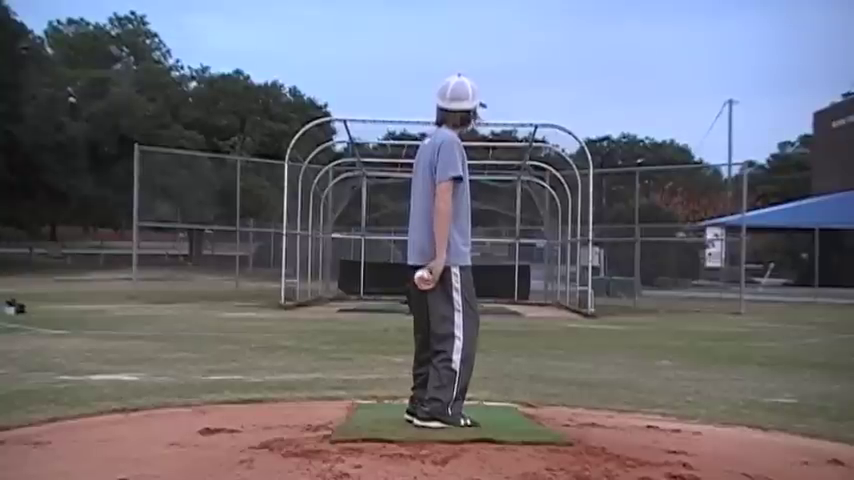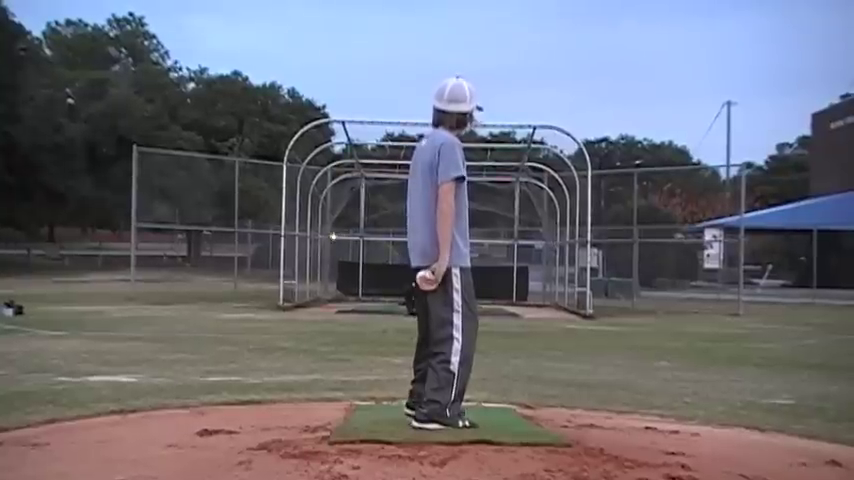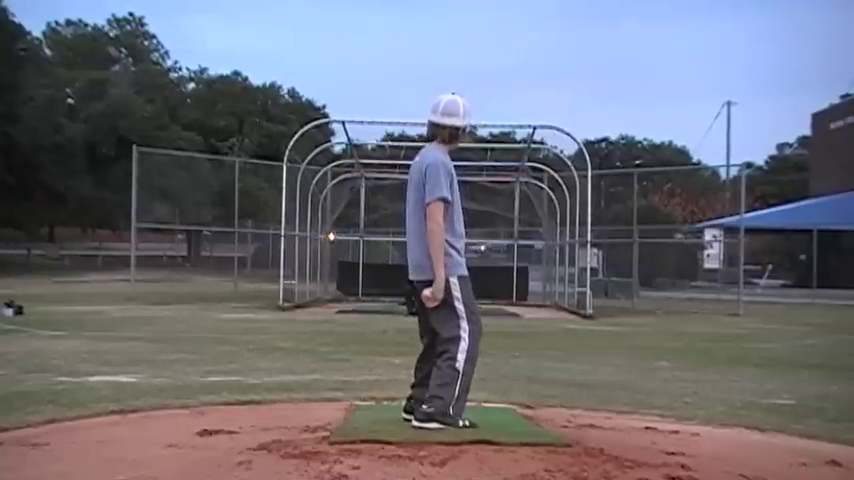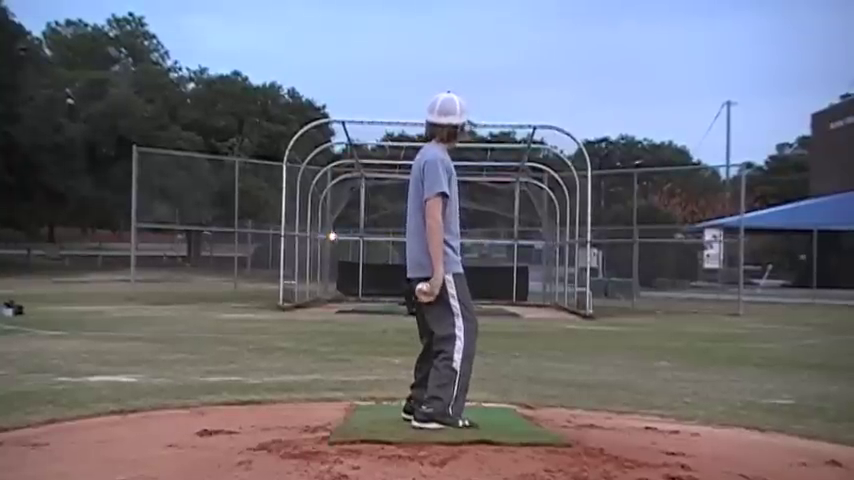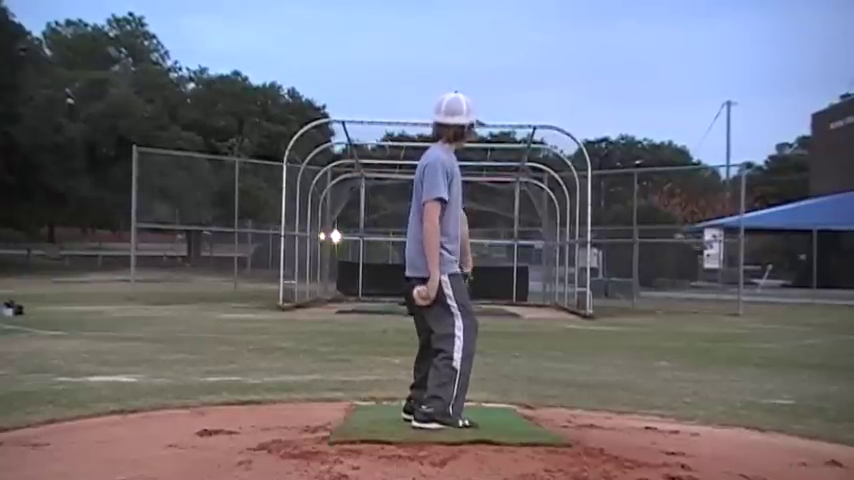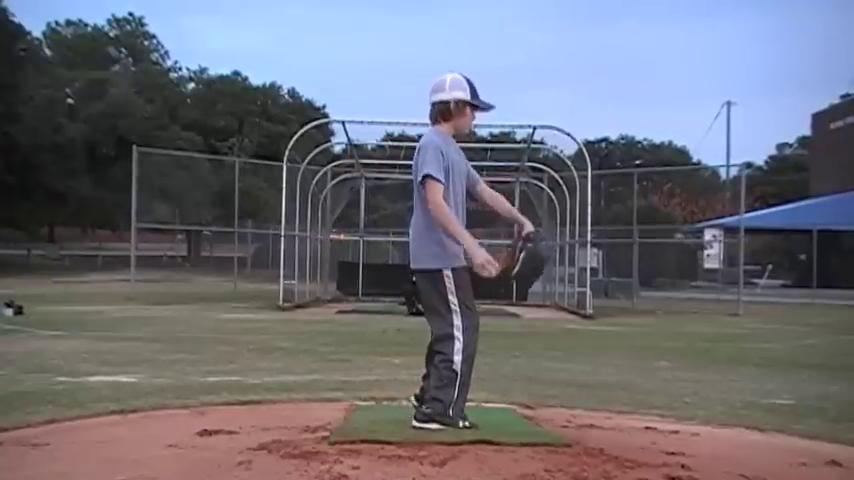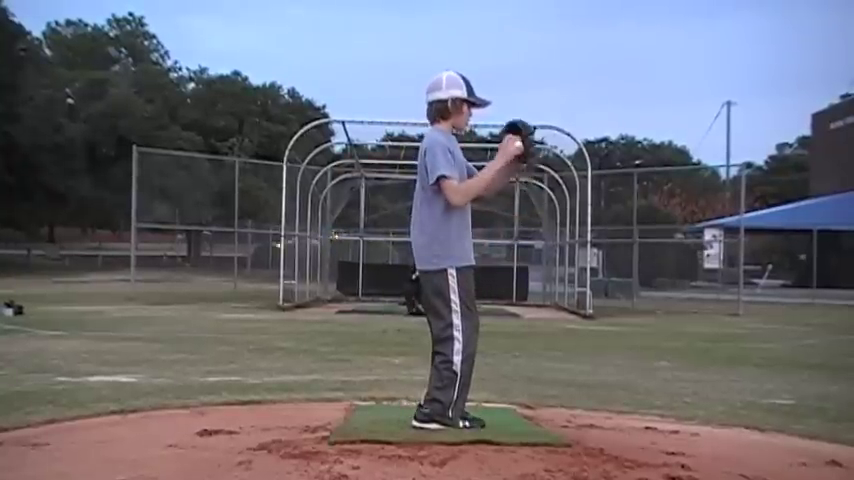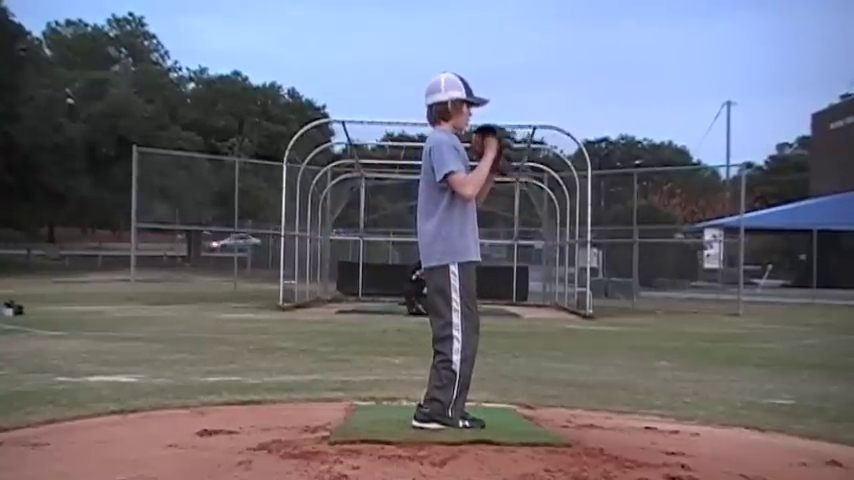
dt=0.5s
person 1, frame 1
left shoulder: (428, 143)
right shoulder: (449, 143)
right elbow: (443, 200)
right wrist: (442, 256)
left hip: (421, 255)
right hip: (447, 256)
left knee: (431, 333)
right knee: (459, 330)
left ankle: (421, 403)
right ankle: (440, 408)
person 1, frame 2
left shoulder: (424, 144)
right shoulder: (448, 144)
right elbow: (446, 201)
right wrist: (445, 256)
left hip: (421, 255)
right hip: (446, 257)
left knee: (434, 331)
right knee: (456, 333)
left ankle: (420, 400)
right ankle: (437, 410)
person 1, frame 3
left shoulder: (423, 159)
right shoulder: (437, 162)
right elbow: (435, 221)
right wrist: (441, 276)
left hip: (423, 268)
right hip: (444, 267)
left knee: (438, 337)
right knee: (463, 334)
left ankle: (419, 402)
right ankle: (438, 409)
person 1, frame 4
left shoulder: (426, 156)
right shoulder: (437, 159)
right elbow: (433, 218)
right wrist: (439, 271)
left hip: (422, 267)
right hip: (440, 266)
left knee: (438, 336)
right knee: (459, 332)
left ankle: (419, 403)
right ankle: (437, 410)
person 1, frame 5
left shoulder: (447, 161)
right shoulder: (438, 162)
left elbow: (457, 215)
right elbow: (430, 222)
left wrist: (467, 259)
right wrist: (435, 274)
left hip: (435, 266)
right hip: (437, 266)
left knee: (436, 335)
right knee: (460, 331)
left ankle: (419, 403)
right ankle: (438, 410)
person 1, frame 6
left shoulder: (453, 150)
right shoulder: (432, 144)
left elbow: (484, 192)
right elbow: (435, 202)
left wrist: (521, 220)
right wrist: (472, 247)
left hip: (438, 257)
right hip: (439, 257)
left knee: (448, 329)
right knee: (460, 329)
left ankle: (429, 396)
right ankle: (438, 411)
person 1, frame 7
left shoulder: (448, 144)
right shoulder: (436, 143)
left elbow: (484, 188)
right elbow: (457, 195)
left wrist: (512, 161)
right wrist: (499, 159)
left hip: (446, 255)
right hip: (445, 257)
left knee: (453, 333)
right knee: (459, 332)
left ankle: (441, 407)
right ankle: (438, 410)
person 1, frame 8
left shoulder: (447, 143)
right shoulder: (441, 142)
left elbow: (476, 196)
right elbow: (467, 189)
left wrist: (493, 162)
right wrist: (489, 154)
left hip: (450, 254)
right hip: (450, 255)
left knee: (455, 333)
right knee: (458, 333)
left ankle: (439, 408)
right ankle: (439, 409)
